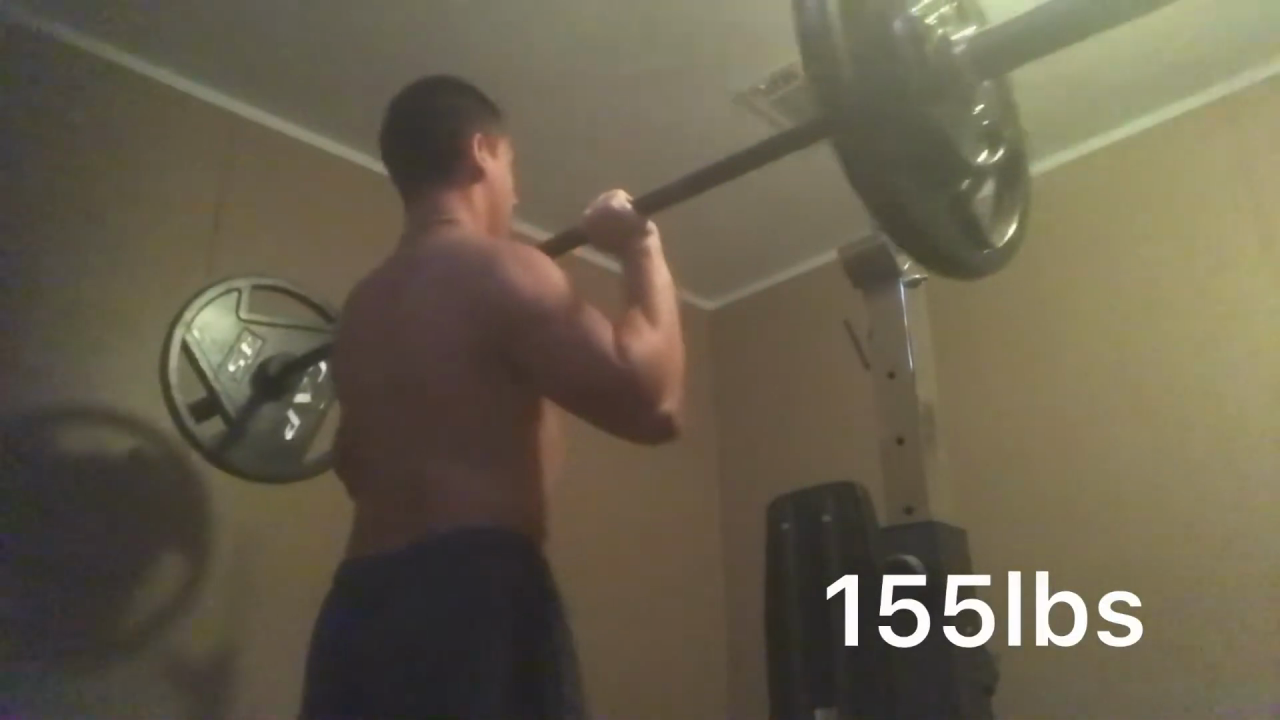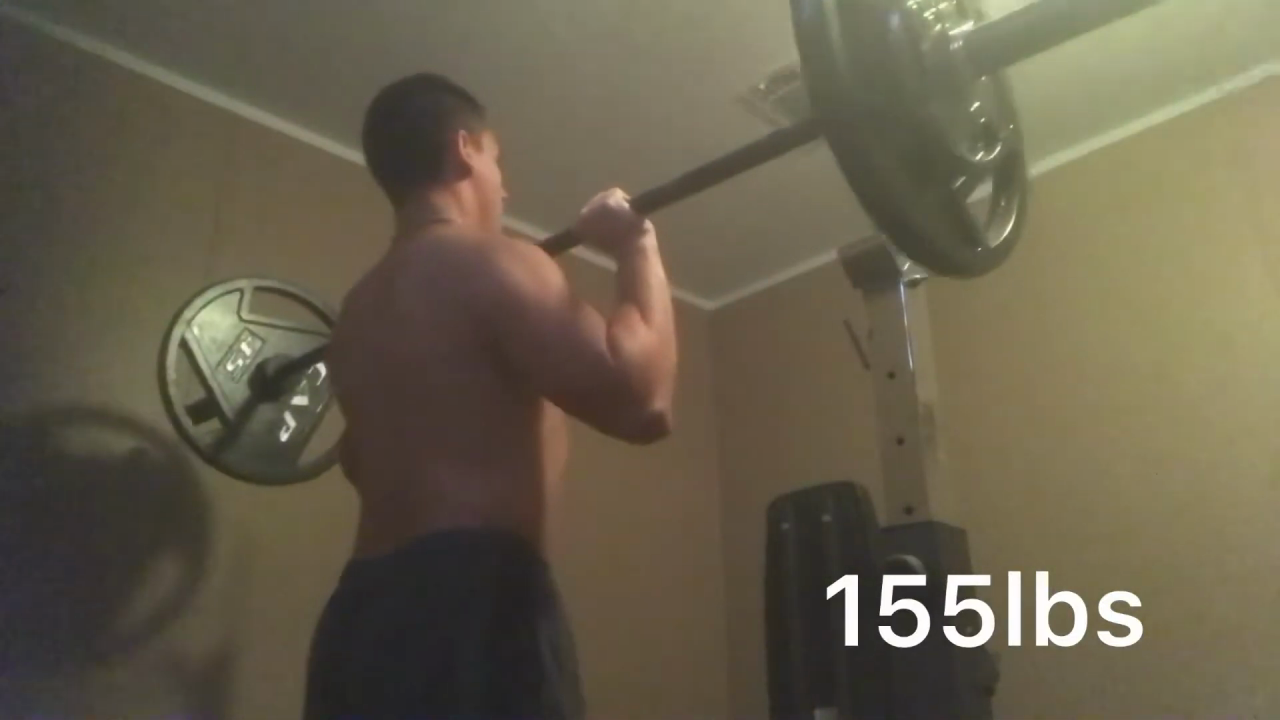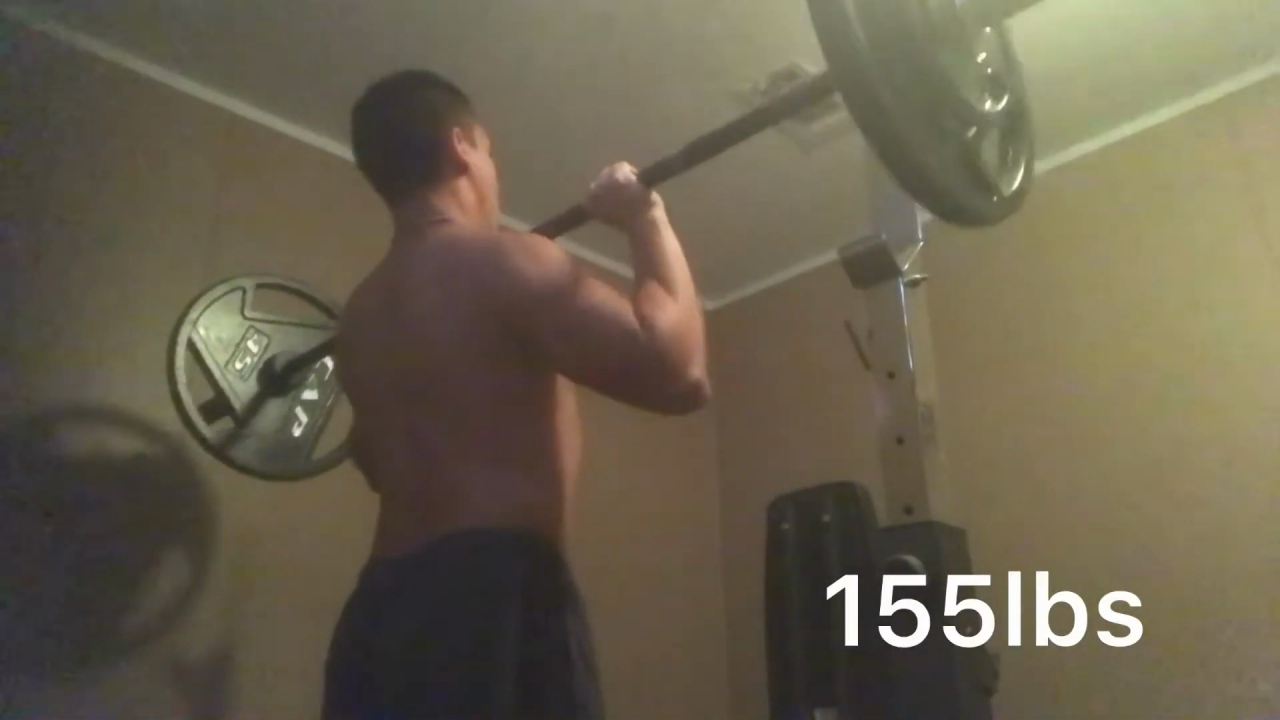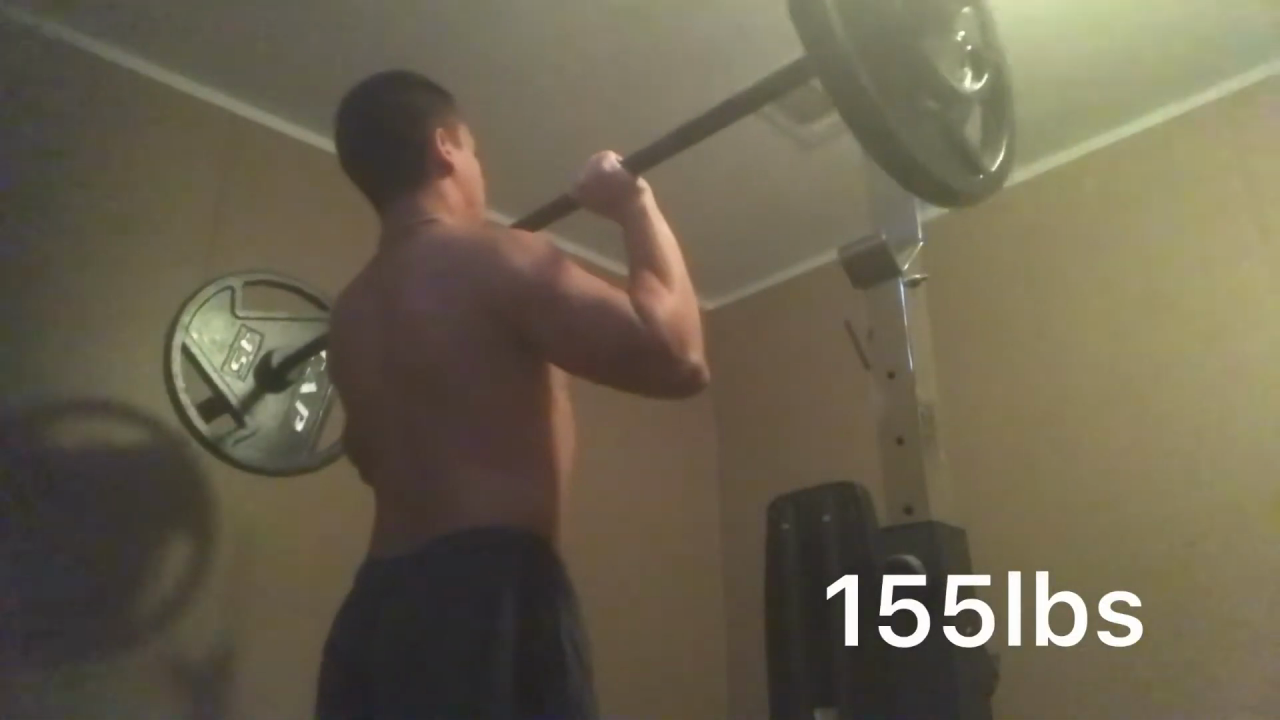
dt=0.4s
person 1, frame 1
left shoulder: (362, 305)
right shoulder: (497, 267)
right elbow: (650, 403)
right wrist: (641, 248)
left hip: (363, 609)
right hip: (471, 601)
person 1, frame 2
left shoulder: (359, 307)
right shoulder: (491, 262)
right elbow: (640, 401)
right wrist: (636, 246)
left hip: (365, 610)
right hip: (468, 604)
person 1, frame 3
left shoulder: (363, 310)
right shoulder: (499, 261)
right elbow: (677, 374)
right wrist: (646, 220)
left hip: (383, 611)
right hip: (489, 602)
person 1, frame 4
left shoulder: (352, 310)
right shoulder: (491, 260)
right elbow: (676, 358)
right wrist: (637, 208)
left hip: (378, 613)
right hip: (484, 603)
